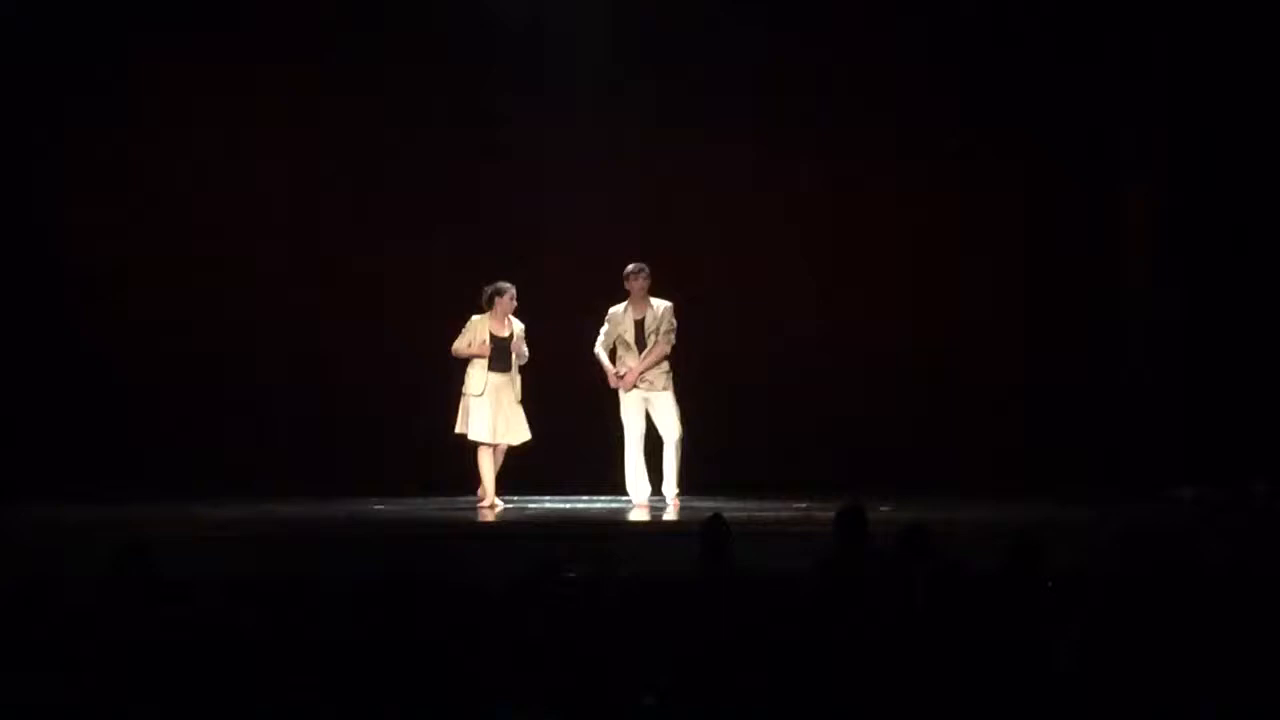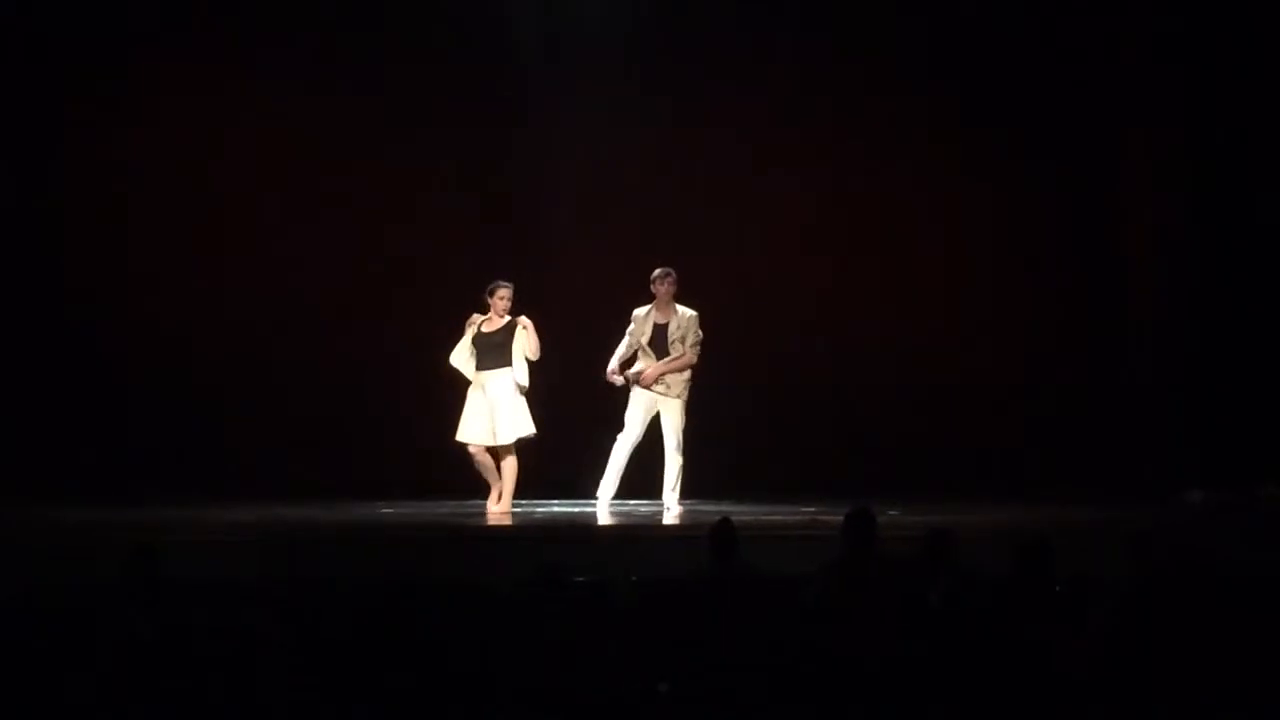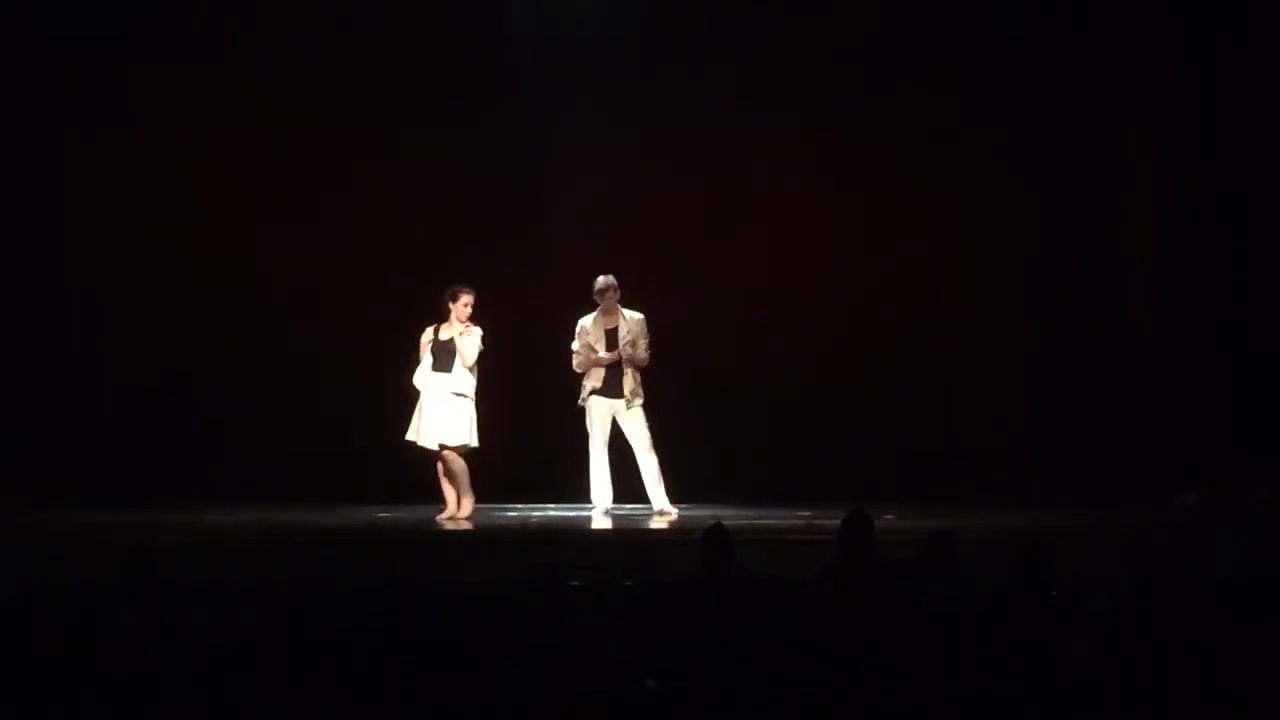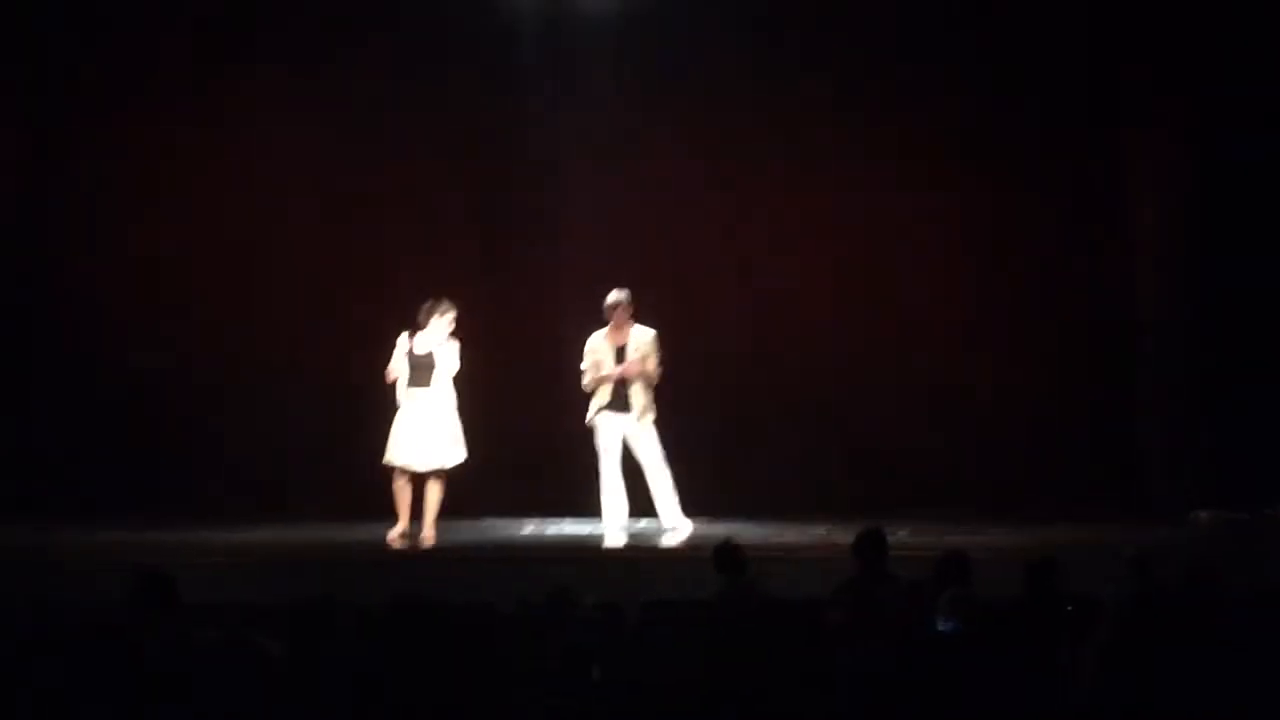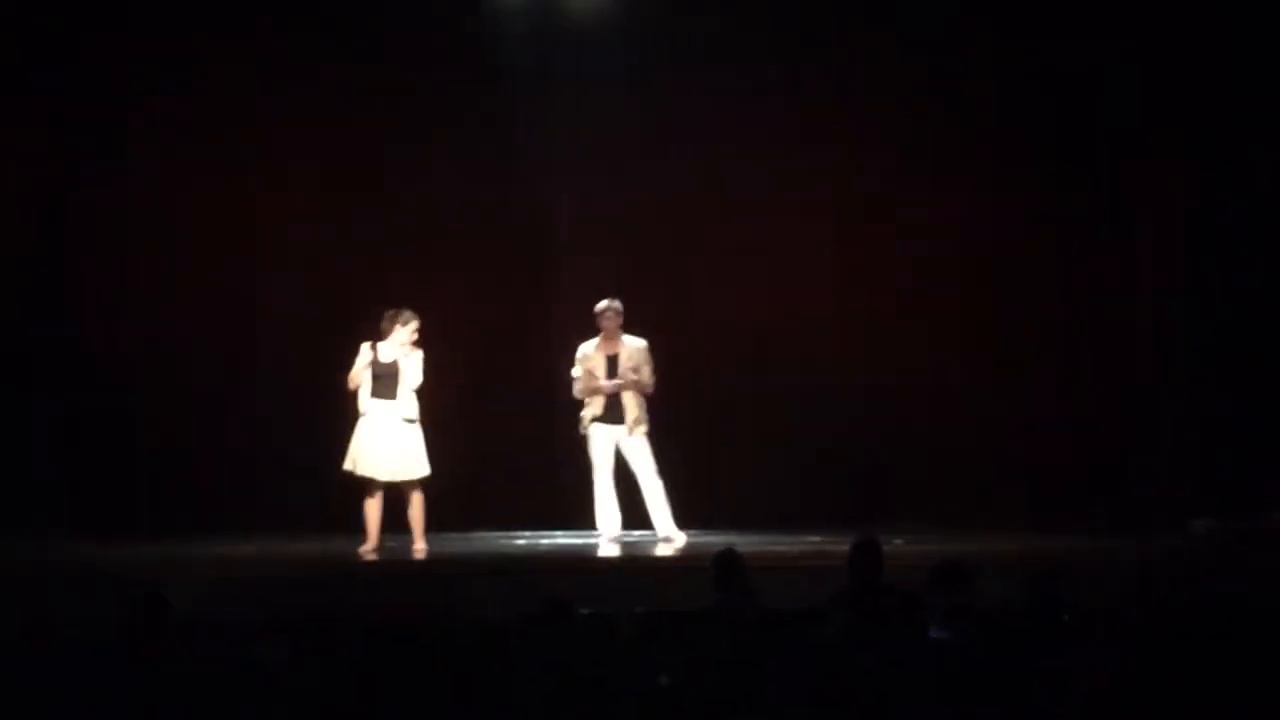
dt=1s
person 1, frame 1
left shoulder: (664, 309)
right shoulder: (615, 314)
left elbow: (664, 346)
right elbow: (600, 346)
left wrist: (636, 371)
right wrist: (608, 367)
left hip: (659, 381)
right hip: (630, 384)
left knee: (673, 433)
right knee: (634, 439)
left ankle: (671, 491)
right ankle: (640, 496)
person 1, frame 2
left shoulder: (688, 317)
right shoulder: (640, 315)
left elbow: (691, 357)
right elbow: (628, 343)
left wrist: (659, 369)
right wrist: (615, 362)
left hip: (673, 388)
right hip: (644, 386)
left knee: (673, 445)
right knee: (628, 436)
left ankle: (671, 500)
right ankle: (605, 494)
person 1, frame 3
left shoulder: (636, 320)
right shoulder: (585, 325)
left elbow: (645, 358)
right elbow: (577, 364)
left wrist: (632, 355)
right wrist: (596, 359)
left hip: (627, 395)
right hip: (597, 395)
left knee: (645, 446)
right knee: (598, 449)
left ankle: (660, 503)
right ankle: (601, 504)
person 1, frame 4
left shoulder: (646, 336)
right shoulder: (595, 341)
left elbow: (655, 376)
right elbow: (587, 382)
left wrist: (640, 370)
right wrist: (605, 376)
left hip: (637, 412)
right hip: (607, 412)
left knee: (655, 463)
right knee: (609, 467)
left ankle: (674, 519)
right ankle: (615, 522)
person 1, frame 5
left shoulder: (638, 347)
right shoulder: (586, 350)
left elbow: (649, 386)
right elbow: (578, 390)
left wrist: (635, 381)
right wrist: (598, 387)
left hip: (630, 422)
right hip: (600, 422)
left knee: (648, 474)
right knee: (602, 476)
left ankle: (667, 529)
right ankle: (610, 530)
person 2, frame 1
left shoulder: (516, 326)
right shoulder: (477, 323)
left elbow: (522, 360)
right elbow: (455, 349)
left wrist: (521, 351)
right wrist: (475, 351)
left hip: (506, 387)
right hip: (481, 387)
left knee: (502, 444)
right knee: (485, 442)
left ankle: (485, 487)
right ankle: (489, 494)
person 2, frame 2
left shoulder: (516, 326)
right shoulder: (479, 325)
left elbow: (534, 354)
right elbow: (467, 355)
left wrist: (530, 327)
right wrist: (468, 328)
left hip: (504, 386)
right hip: (479, 387)
left knee: (505, 445)
right knee: (474, 446)
left ankle: (505, 501)
right ankle: (496, 484)
person 2, frame 3
left shoulder: (472, 332)
right shoulder: (434, 330)
left elbow: (468, 361)
right elbow: (426, 362)
left wrist: (458, 335)
right wrist: (424, 344)
left hip: (456, 394)
right hip: (433, 393)
left knee: (450, 449)
right knee: (440, 453)
left ankle: (467, 496)
right ankle: (453, 505)
person 2, frame 4
left shoulder: (450, 345)
right shoulder: (407, 340)
left elbow: (449, 371)
right elbow: (391, 375)
left wrist: (438, 346)
right wrist: (402, 351)
left hip: (438, 410)
right hip: (411, 409)
left knee: (436, 470)
right knee: (401, 470)
left ankle: (429, 528)
right ankle: (402, 523)
person 2, frame 5
left shoulder: (413, 355)
right shoulder: (369, 349)
left elbow: (413, 383)
right elbow: (352, 383)
left wrist: (402, 356)
right wrist: (363, 362)
left hip: (401, 420)
right hip: (374, 419)
left knee: (411, 483)
right knee: (373, 483)
left ankle: (419, 540)
right ankle: (372, 540)
